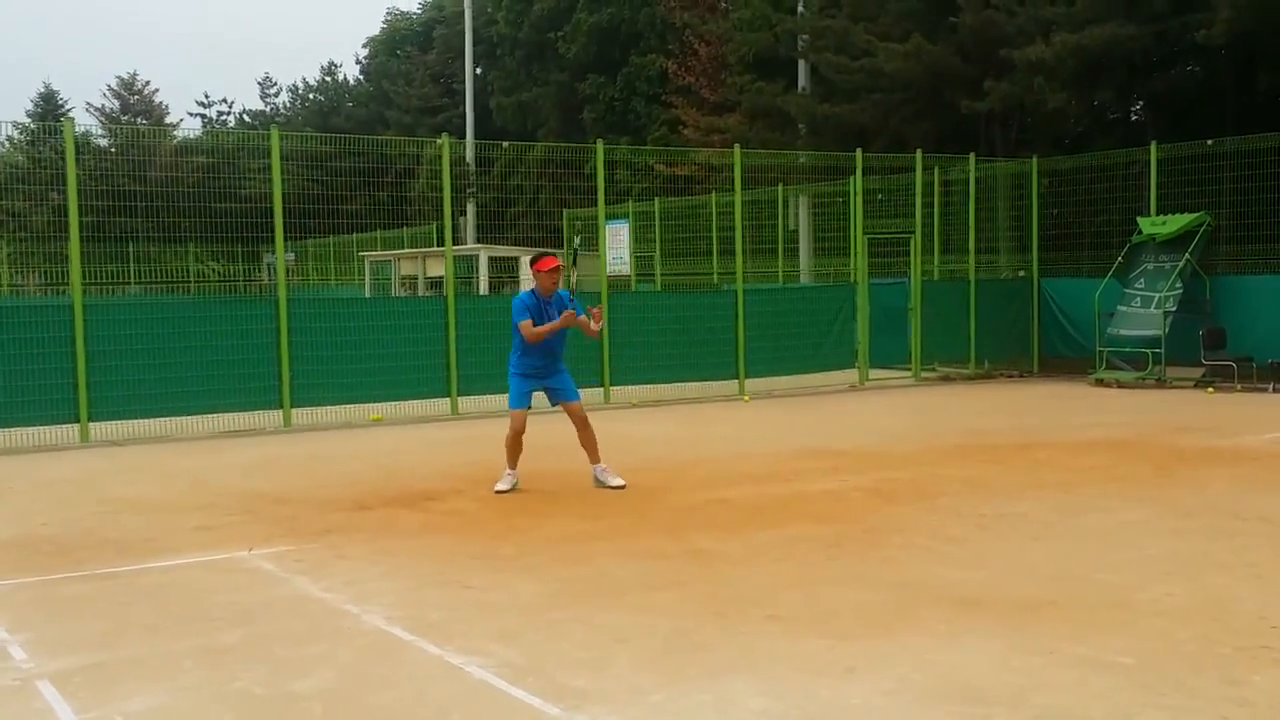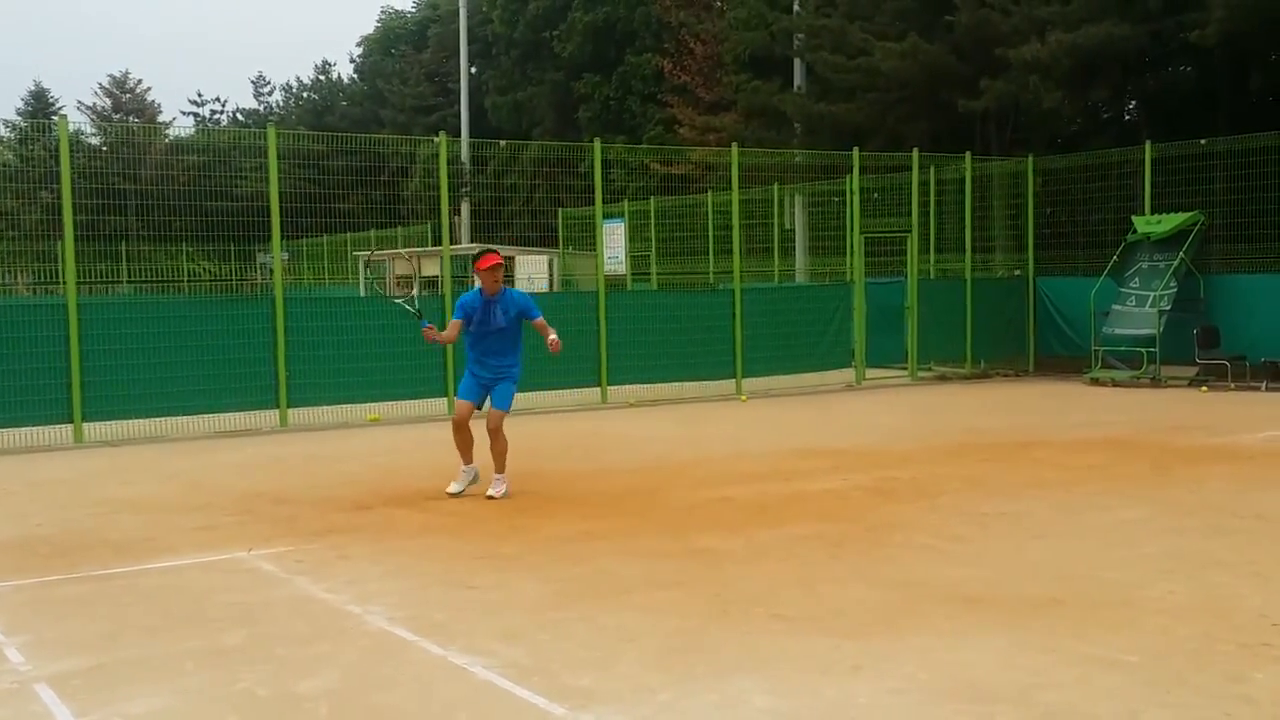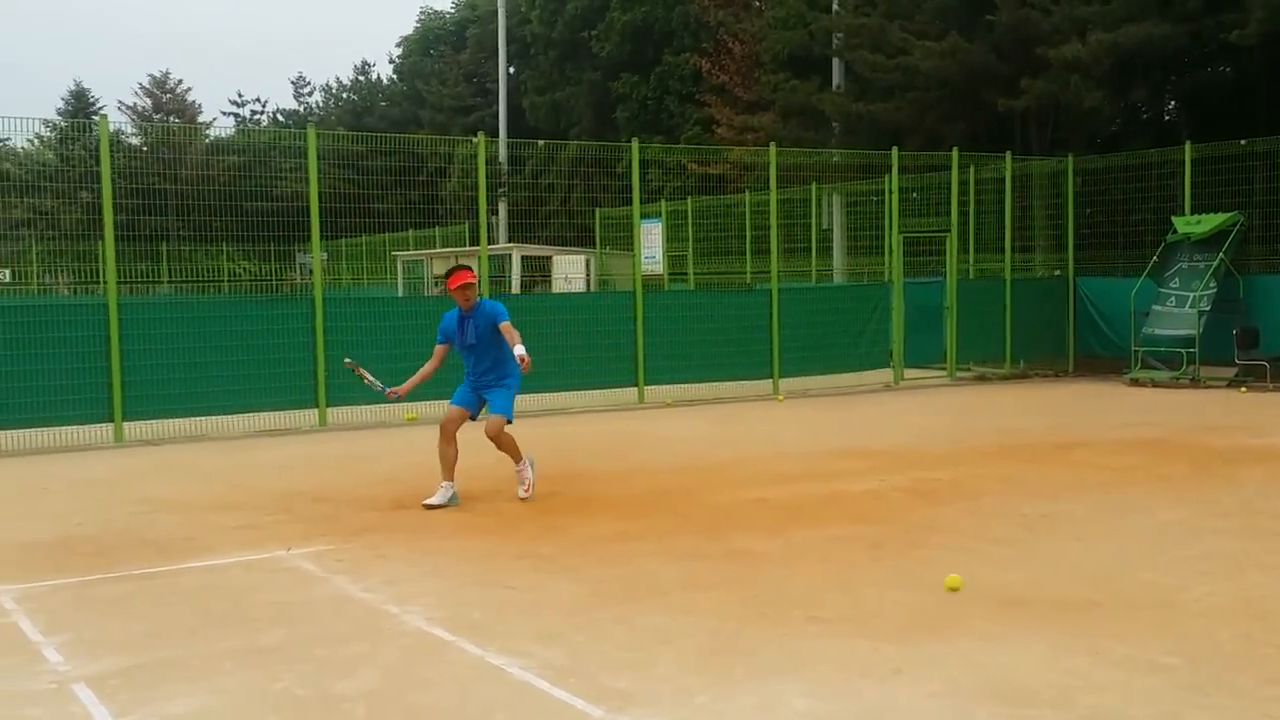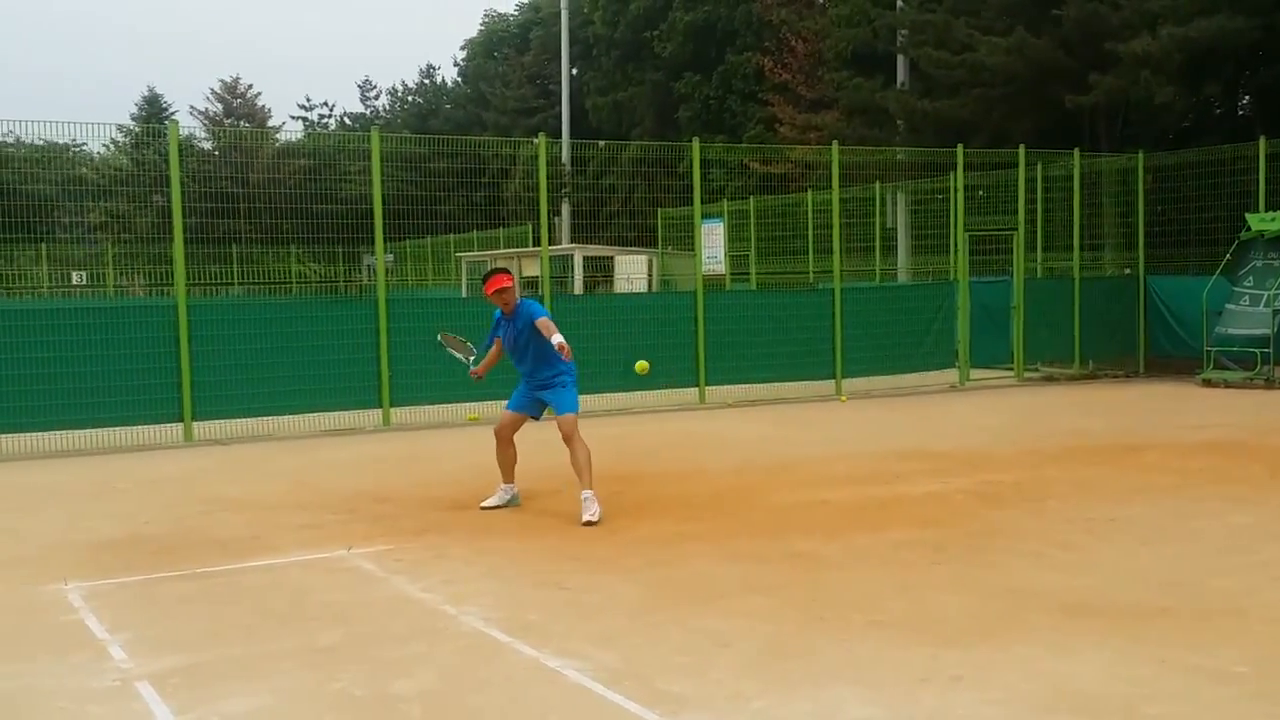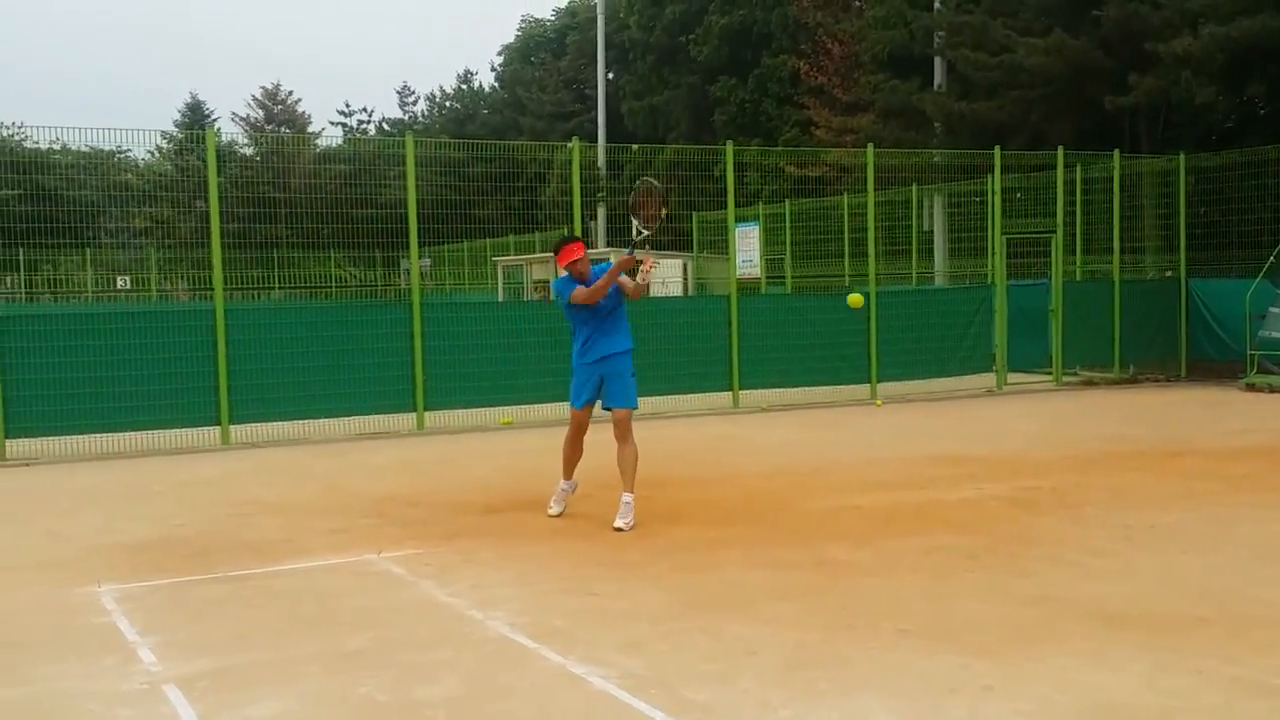
dt=0.4s
person 1, frame 1
left shoulder: (566, 299)
right shoulder: (521, 301)
left elbow: (589, 330)
right elbow: (529, 335)
left wrist: (595, 322)
right wrist: (560, 323)
left hip: (555, 370)
right hip: (523, 372)
left knee: (580, 417)
right knee: (517, 427)
left ankle: (600, 470)
right ankle: (511, 474)
person 1, frame 2
left shoulder: (520, 299)
right shoulder: (466, 301)
left elbow: (543, 327)
right elbow: (452, 334)
left wrist: (552, 337)
right wrist: (437, 335)
left hip: (506, 373)
right hip: (476, 371)
left knee: (494, 426)
right knee: (459, 419)
left ankle: (500, 478)
right ankle: (468, 470)
person 1, frame 3
left shoulder: (493, 309)
right shoulder: (449, 321)
left elbow: (510, 331)
right elbow: (435, 362)
left wrist: (520, 351)
right wrist: (405, 388)
left hip: (503, 380)
right hip: (473, 382)
left knee: (494, 431)
right knee: (447, 426)
left ankle: (522, 463)
right ankle: (447, 489)
person 1, frame 4
left shoulder: (531, 309)
right shoulder: (500, 317)
left elbow: (546, 326)
right elbow: (498, 347)
left wrist: (558, 340)
right wrist: (480, 369)
left hip: (559, 379)
right hip: (530, 383)
left knee: (570, 432)
right knee: (502, 431)
left ankle: (588, 499)
right ankle: (508, 490)
person 1, frame 5
left shoulder: (606, 271)
right shoulder: (562, 285)
left elbow: (634, 294)
right elbow: (590, 296)
left wrist: (642, 278)
right wrist: (615, 270)
left hip: (618, 360)
right hip: (586, 363)
left knee: (623, 429)
right knee: (577, 428)
left ankle: (627, 502)
right ankle: (566, 485)
